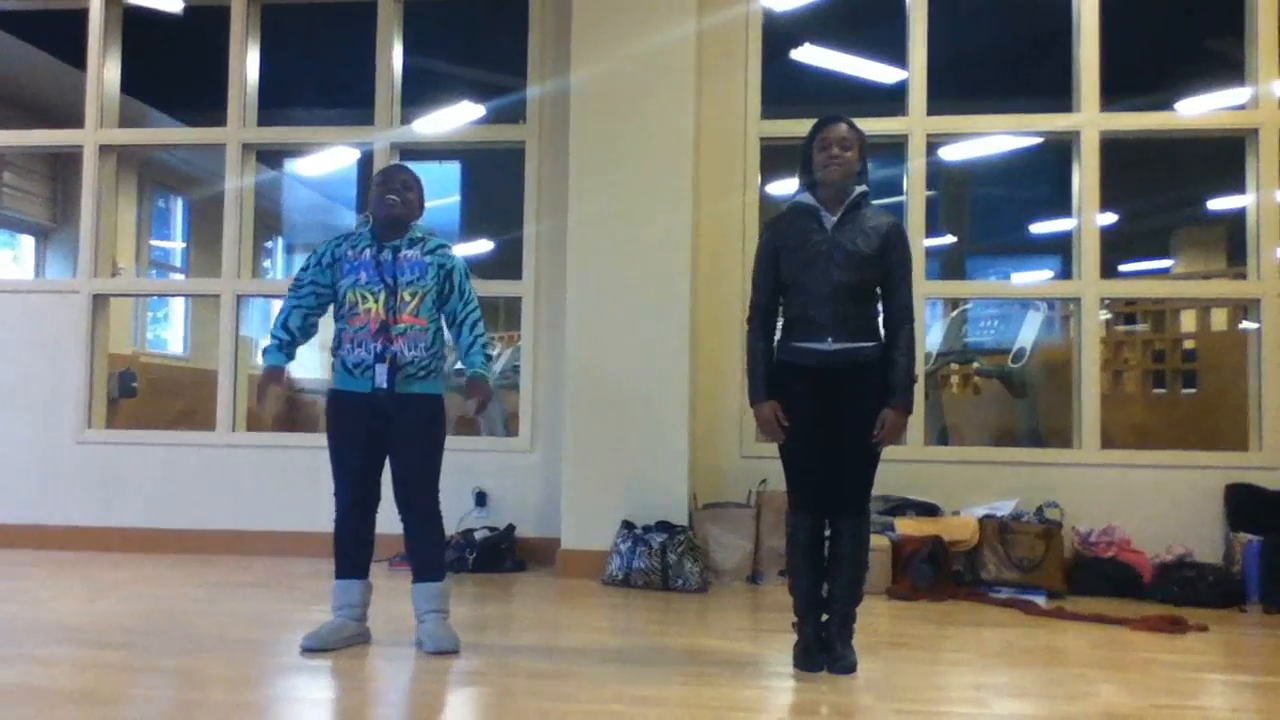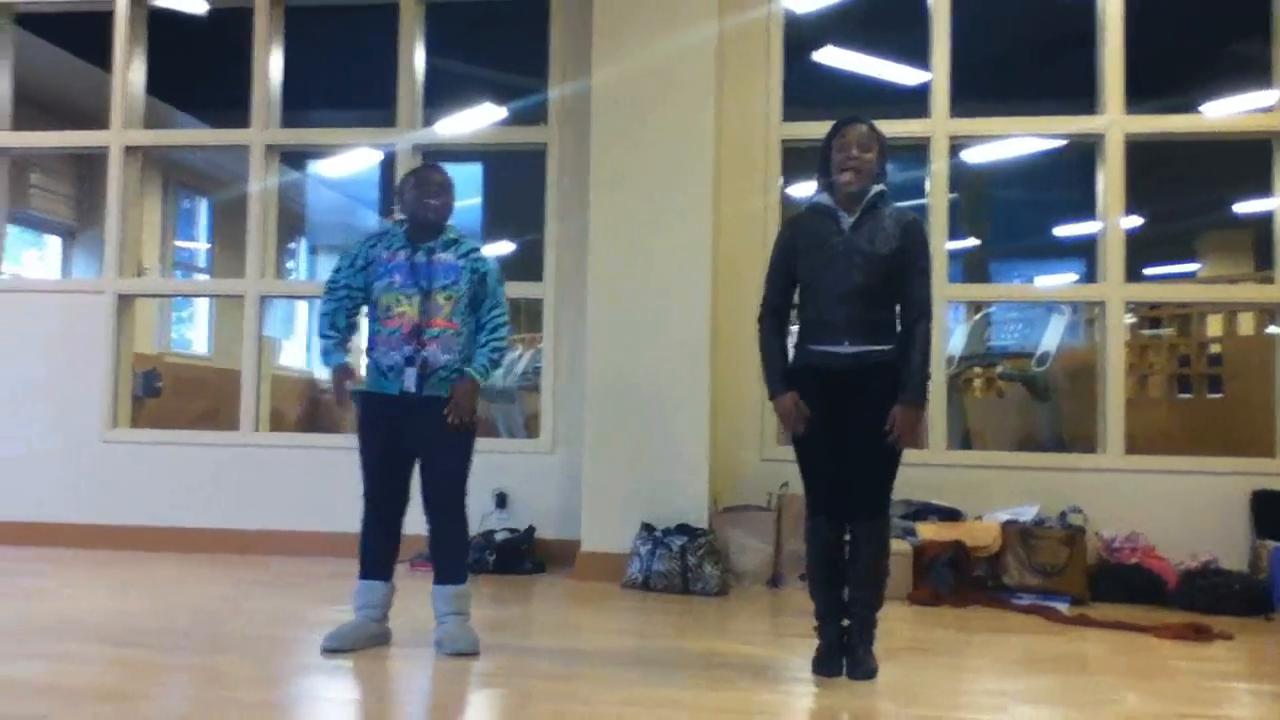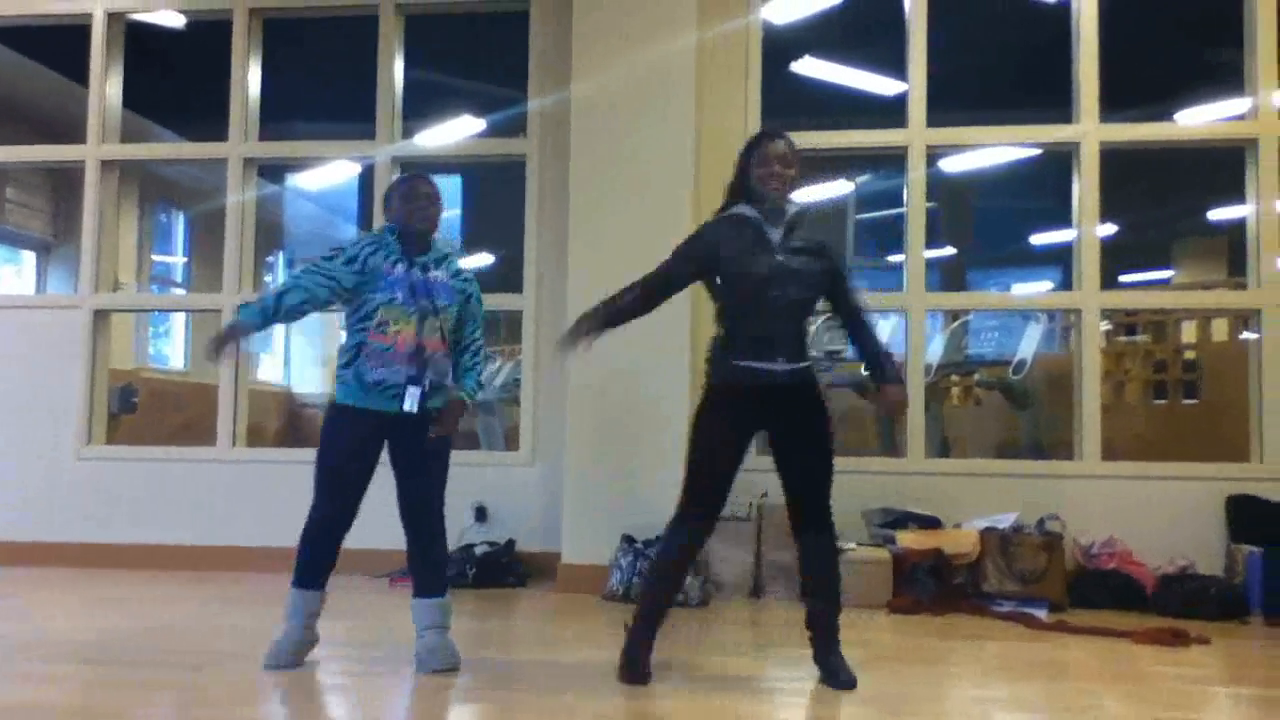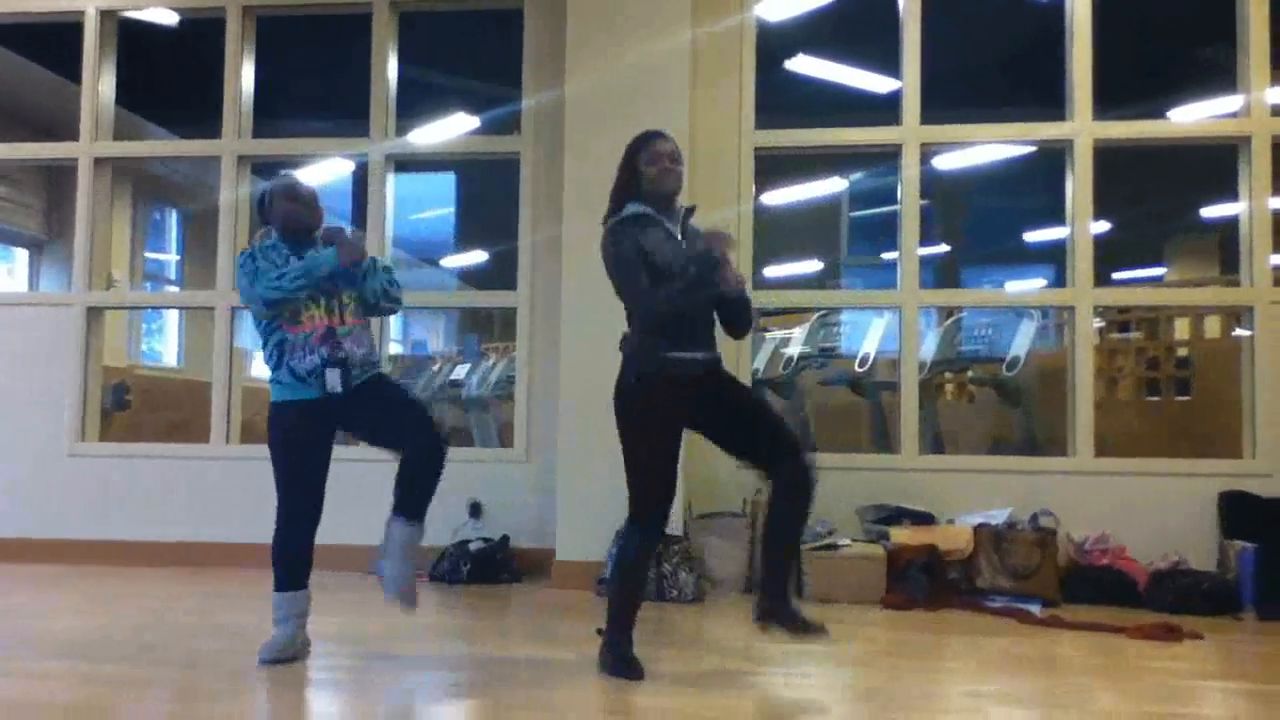
dt=0.7s
person 1, frame 1
left shoulder: (884, 229)
right shoulder: (782, 228)
left elbow: (900, 319)
right elbow: (761, 316)
left wrist: (900, 399)
right wrist: (760, 393)
left hip: (861, 378)
right hip: (797, 377)
left knee: (851, 506)
right knee: (805, 505)
left ankle: (841, 633)
right ankle: (807, 630)
person 1, frame 2
left shoulder: (904, 227)
right shoulder: (800, 228)
left elbow: (917, 317)
right elbow: (773, 314)
left wrist: (912, 396)
right wrist: (780, 386)
left hip: (878, 380)
right hip: (815, 380)
left knee: (869, 510)
right knee: (824, 509)
left ankle: (860, 637)
right ankle: (829, 635)
person 1, frame 3
left shoulder: (814, 249)
right shoulder: (720, 237)
left elbow: (853, 321)
right elbow: (653, 290)
left wrist: (887, 375)
right wrist: (600, 317)
left hip: (796, 391)
right hip: (733, 389)
left knee: (815, 521)
right knee: (696, 518)
left ankle: (826, 646)
right ankle: (639, 641)
person 1, frame 4
left shoulder: (700, 239)
right shoulder: (624, 237)
left elbow: (739, 326)
right elbow: (650, 309)
left wrist: (733, 289)
right wrist: (705, 270)
left hip: (707, 377)
right hip: (651, 384)
left knee: (792, 468)
right knee: (649, 514)
left ankle: (775, 599)
right ankle: (616, 642)
person 2, frame 1
left shoulder: (440, 258)
right shoulder: (337, 252)
left elbow: (466, 317)
right elbow: (301, 304)
left wrist: (477, 370)
right wrist: (276, 357)
left hip: (418, 398)
right hip: (352, 397)
left knee: (420, 504)
right knee: (353, 504)
left ankle: (433, 616)
right ankle: (349, 616)
person 2, frame 2
left shoulder: (473, 260)
right shoulder: (372, 251)
left elbow: (494, 323)
right elbow: (337, 304)
left wrist: (474, 377)
right wrist: (336, 358)
left hip: (447, 399)
right hip: (384, 397)
left knee: (445, 505)
right knee: (381, 505)
left ankle: (452, 617)
right ankle: (370, 616)
person 2, frame 3
left shoulder: (458, 277)
right shoulder: (364, 257)
left elbow: (472, 346)
right elbow: (306, 287)
left wrist: (462, 395)
right wrist: (250, 317)
left hip: (426, 414)
right hip: (356, 408)
left knee: (425, 520)
right knee: (330, 514)
left ankle: (433, 632)
right ankle: (299, 627)
person 2, frame 4
left shoulder: (341, 252)
right shoulder: (257, 260)
left elbow: (390, 299)
right elbow: (269, 295)
left wrist: (354, 261)
right wrist: (329, 260)
left hip: (361, 383)
right hip: (297, 399)
left knee: (426, 439)
right knee: (297, 510)
left ankle: (399, 547)
right ankle: (290, 626)
